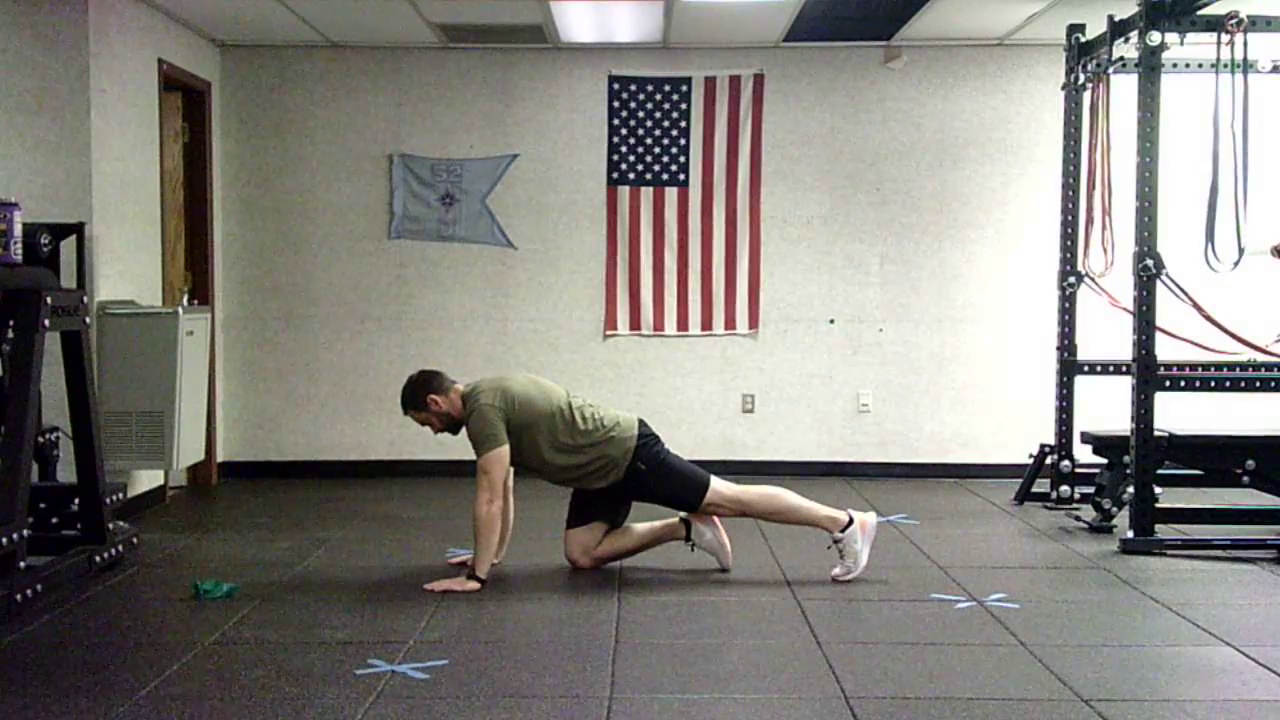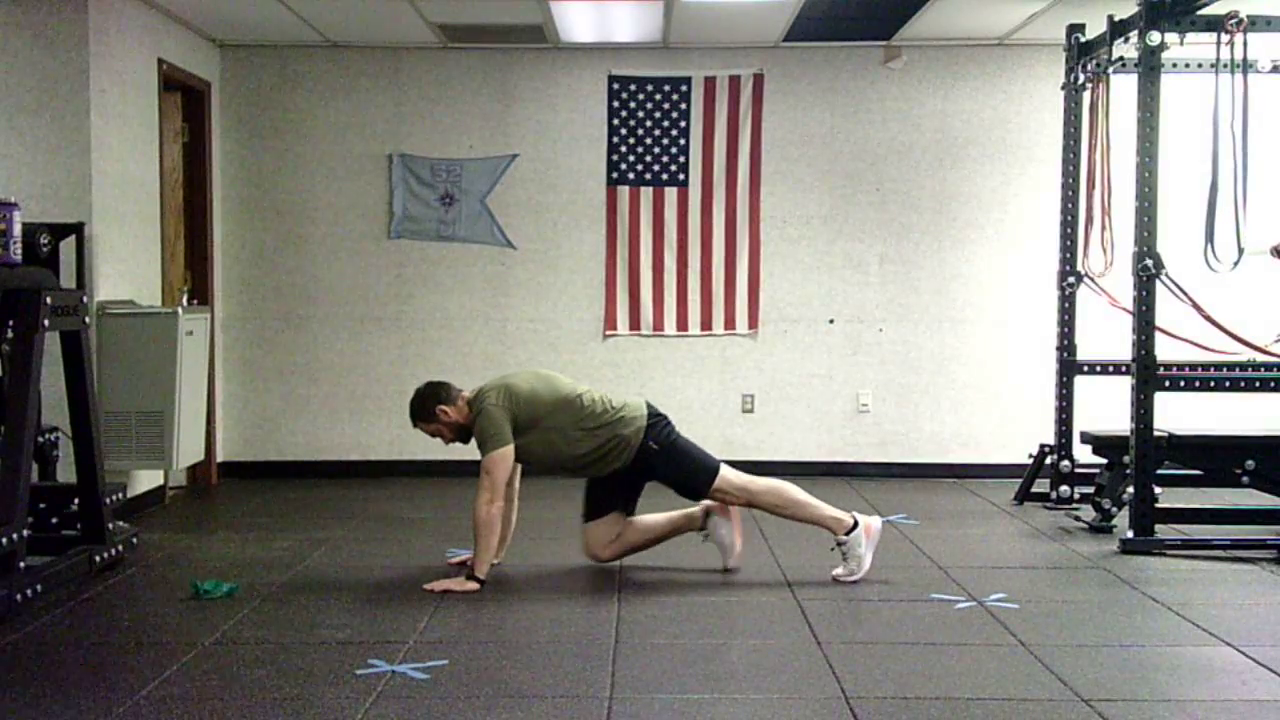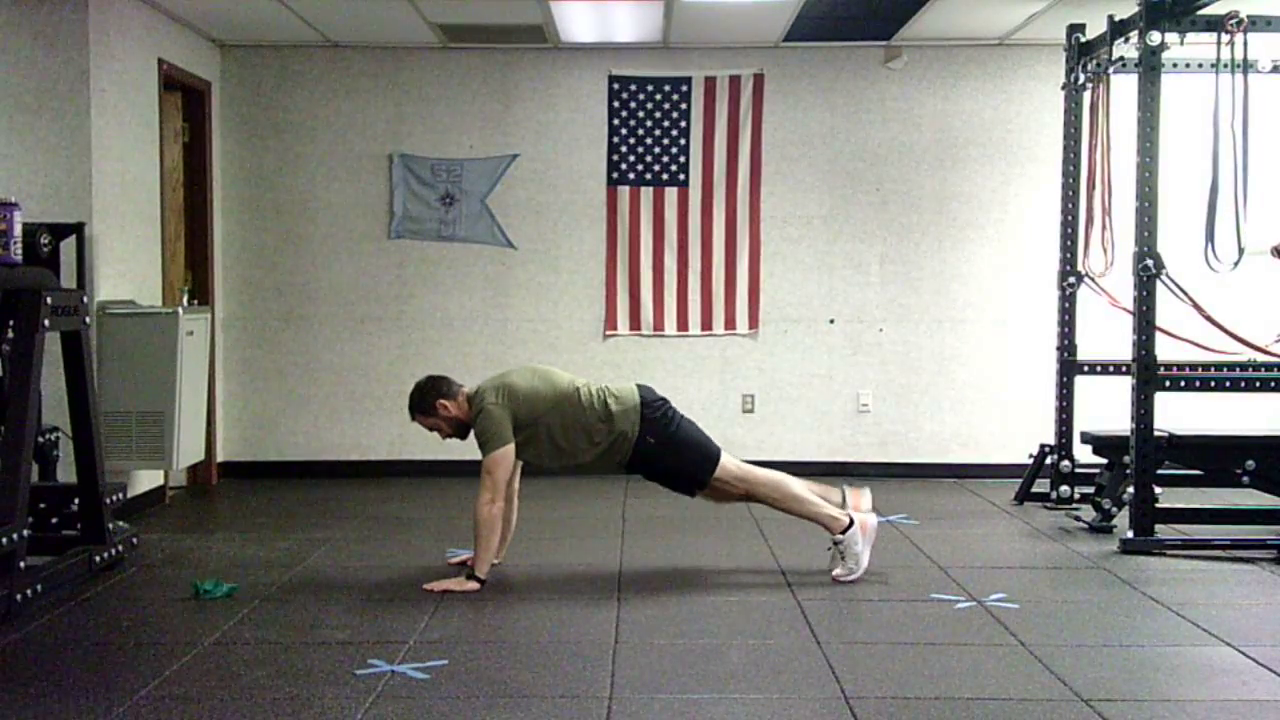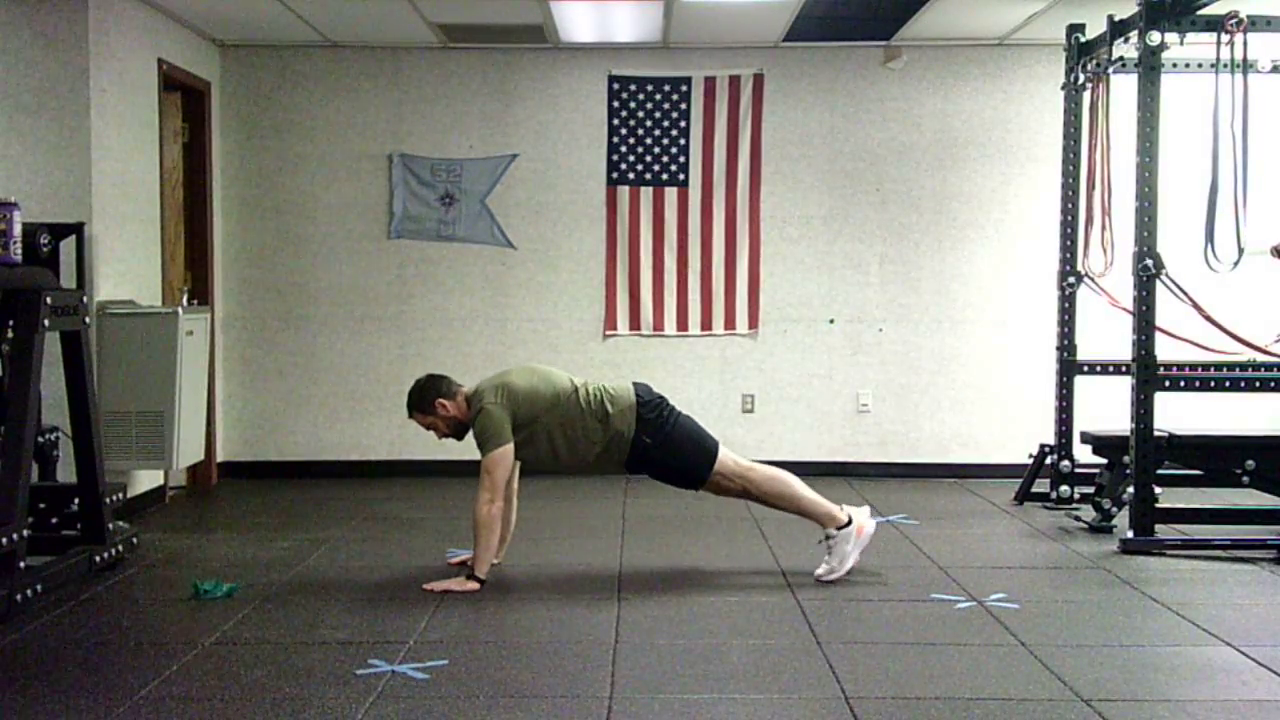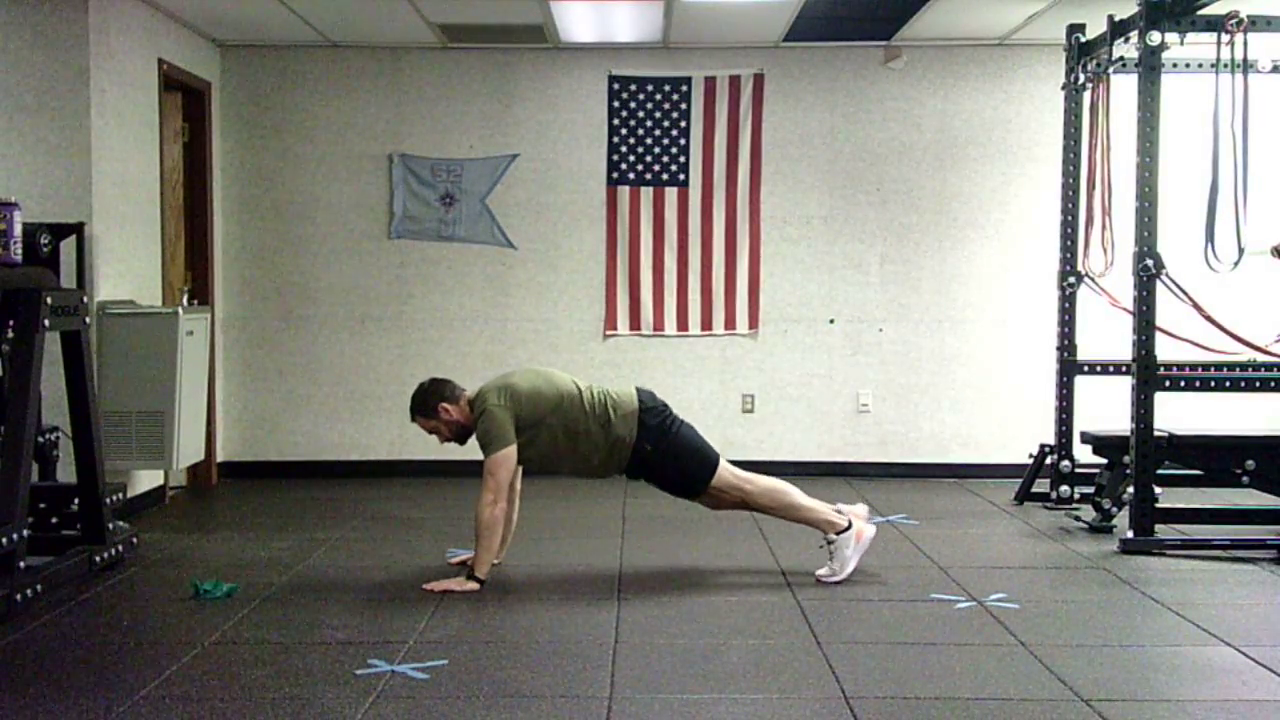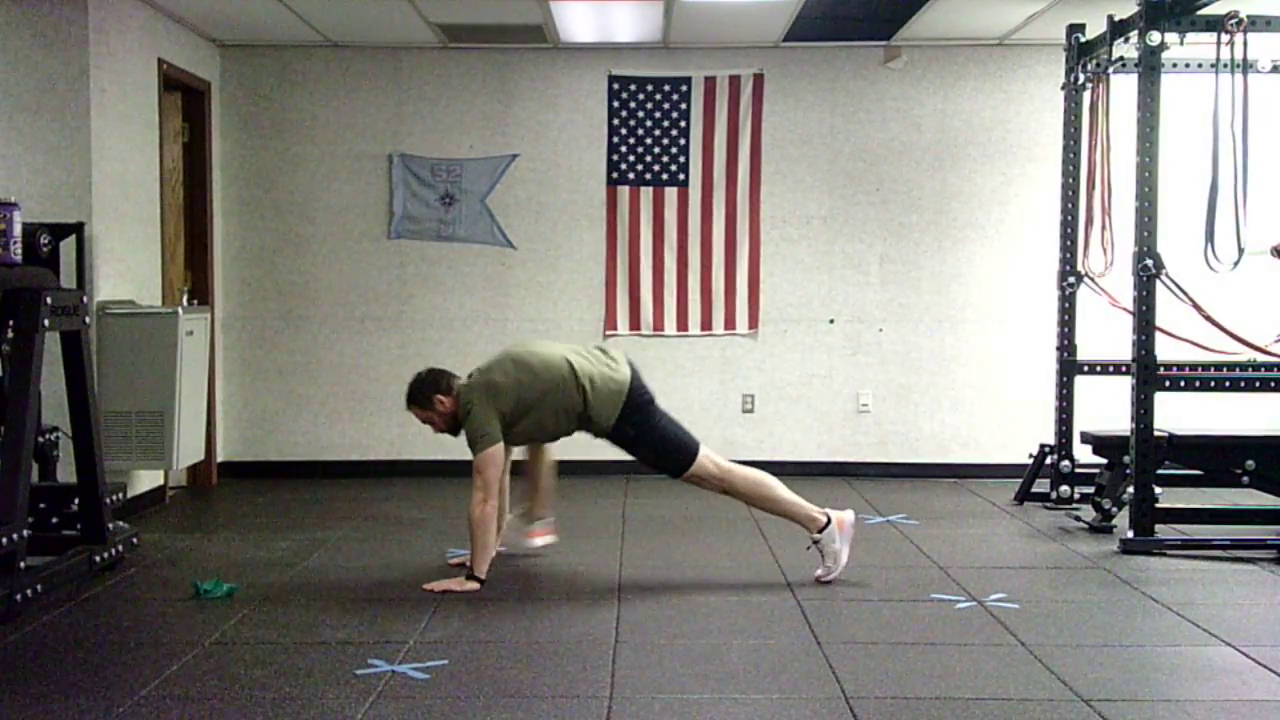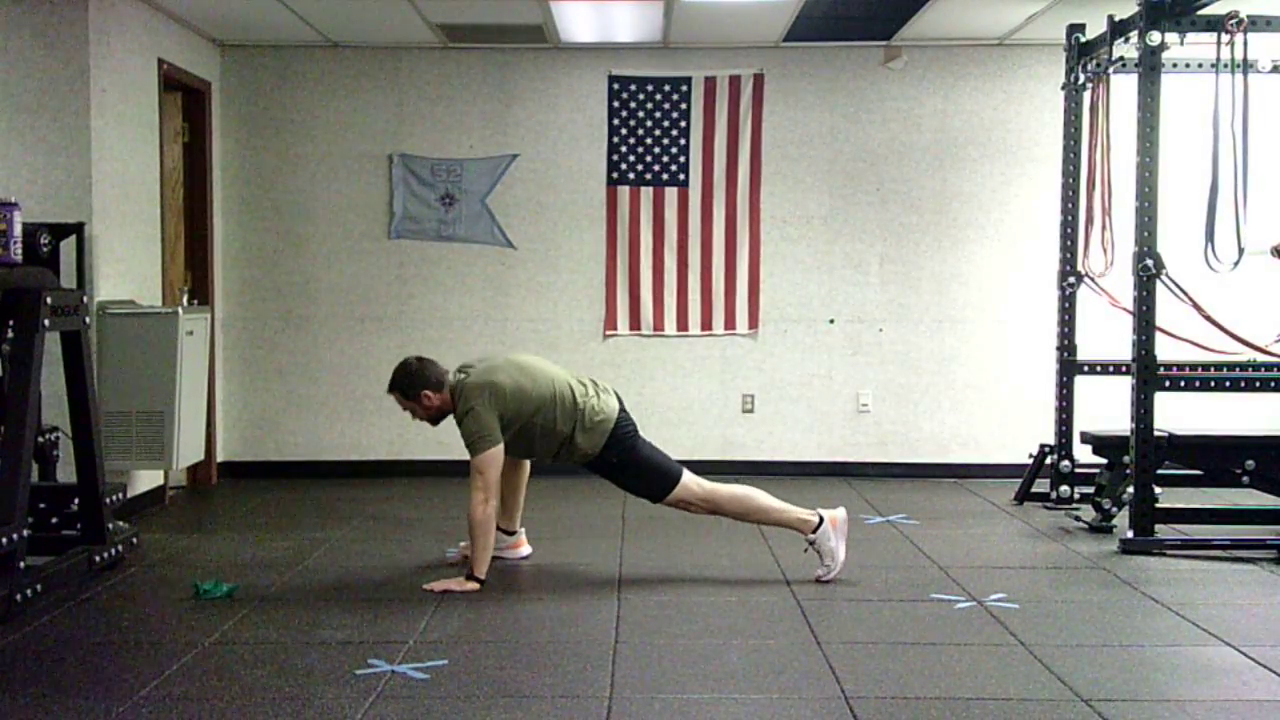
dt=0.4s
person 1, frame 1
left shoulder: (482, 410)
right shoulder: (490, 397)
left elbow: (490, 498)
right elbow: (504, 491)
left wrist: (476, 576)
right wrist: (492, 553)
left hip: (627, 454)
right hip: (608, 463)
left knee: (729, 498)
right knee: (582, 556)
left ankle: (846, 524)
right ankle: (687, 529)
person 1, frame 2
left shoulder: (489, 411)
right shoulder: (498, 404)
left elbow: (491, 499)
right elbow: (509, 491)
left wrist: (476, 575)
right wrist: (494, 553)
left hip: (637, 436)
right hip: (618, 450)
left knee: (736, 488)
right knee: (601, 548)
left ankle: (850, 526)
right ankle: (704, 518)
person 1, frame 3
left shoulder: (489, 410)
right shoulder: (498, 401)
left elbow: (492, 498)
right elbow: (509, 491)
left wrist: (476, 576)
right wrist: (493, 553)
left hip: (639, 426)
right hip: (633, 428)
left knee: (735, 480)
right knee: (723, 486)
left ankle: (846, 526)
right ankle: (842, 501)
person 1, frame 4
left shoulder: (488, 410)
right shoulder: (497, 399)
left elbow: (491, 498)
right elbow: (507, 491)
left wrist: (475, 576)
right wrist: (492, 553)
left hip: (636, 425)
right hip: (631, 424)
left knee: (736, 475)
right knee: (730, 483)
left ankle: (842, 523)
right ankle: (842, 517)
person 1, frame 5
left shoulder: (491, 412)
right shoulder: (499, 402)
left elbow: (494, 500)
right elbow: (510, 491)
left wrist: (475, 576)
right wrist: (493, 554)
left hip: (637, 429)
right hip: (632, 428)
left knee: (735, 487)
right knee: (722, 495)
left ankle: (842, 529)
right ankle: (841, 515)
person 1, frame 6
left shoulder: (477, 408)
right shoulder: (485, 391)
left elbow: (485, 496)
right elbow: (498, 480)
left wrist: (475, 575)
right wrist: (488, 546)
left hip: (615, 402)
left knee: (711, 472)
left ankle: (825, 524)
right ankle: (537, 521)
person 1, frame 7
left shoulder: (473, 407)
right shoulder: (468, 376)
left elbow: (484, 496)
left wrist: (475, 576)
right wrist: (488, 536)
left hip: (602, 436)
right hip: (597, 406)
left knee: (699, 496)
left ankle: (817, 523)
right ankle: (512, 538)
